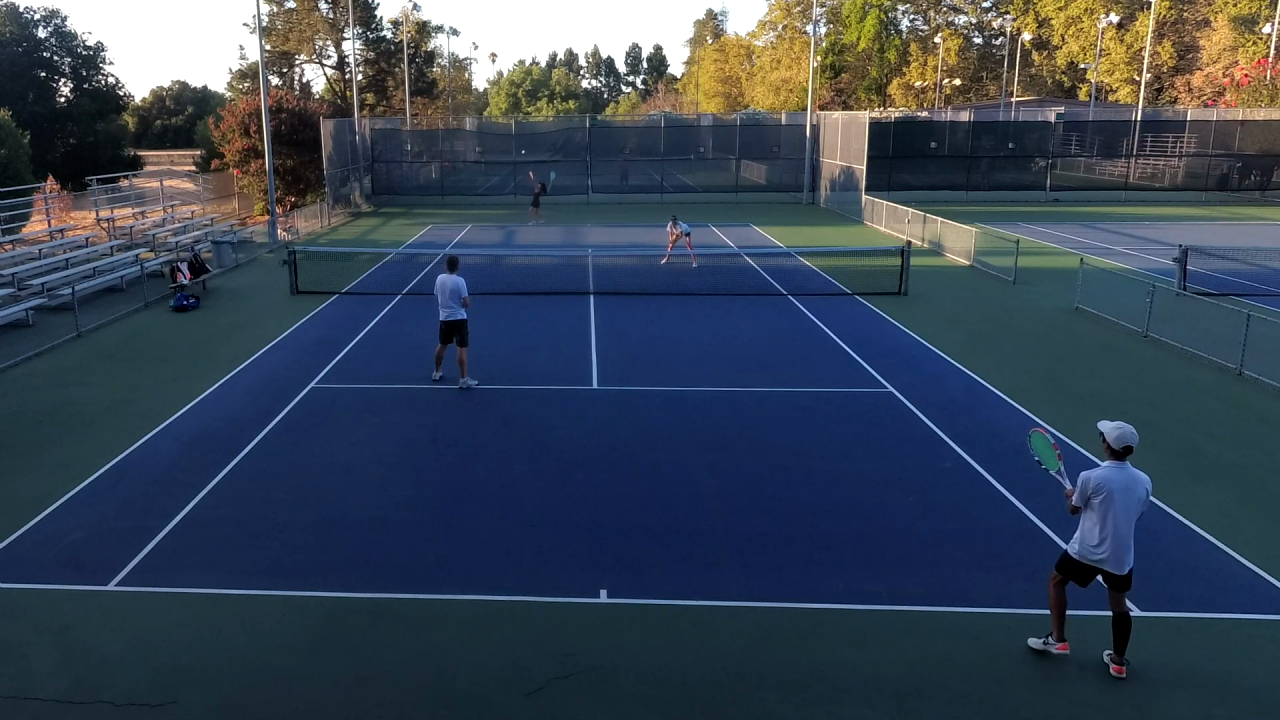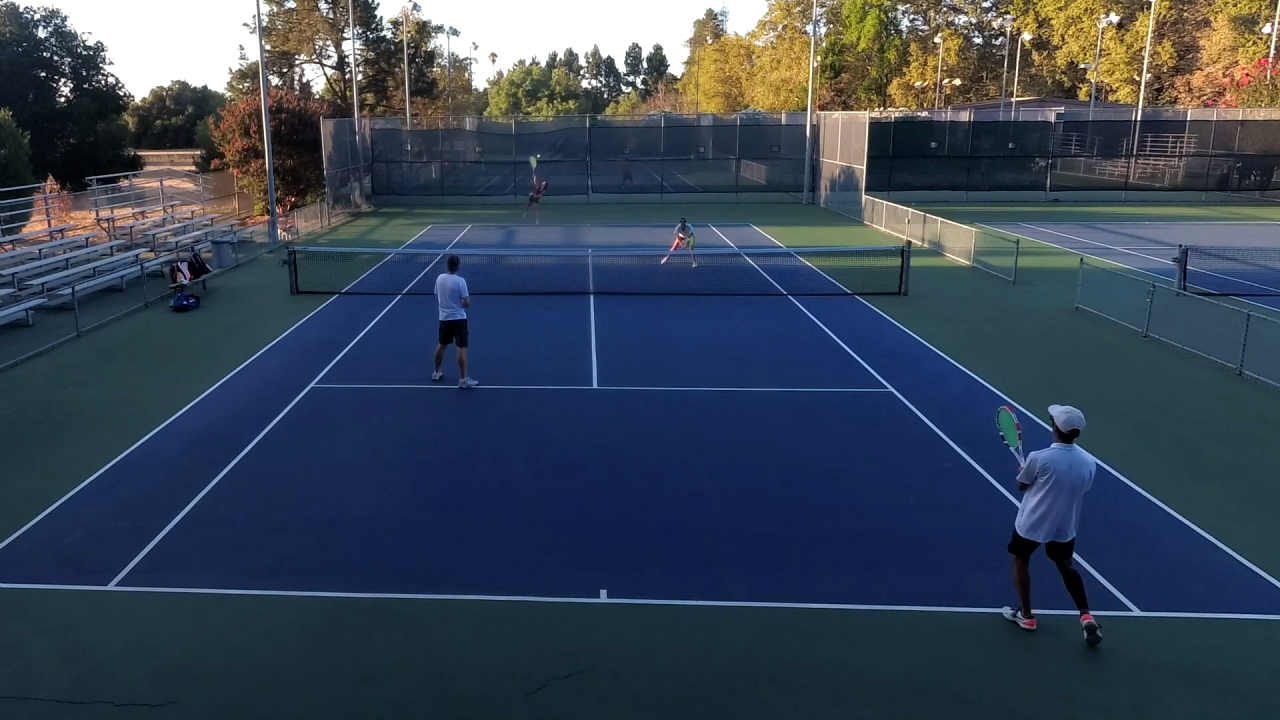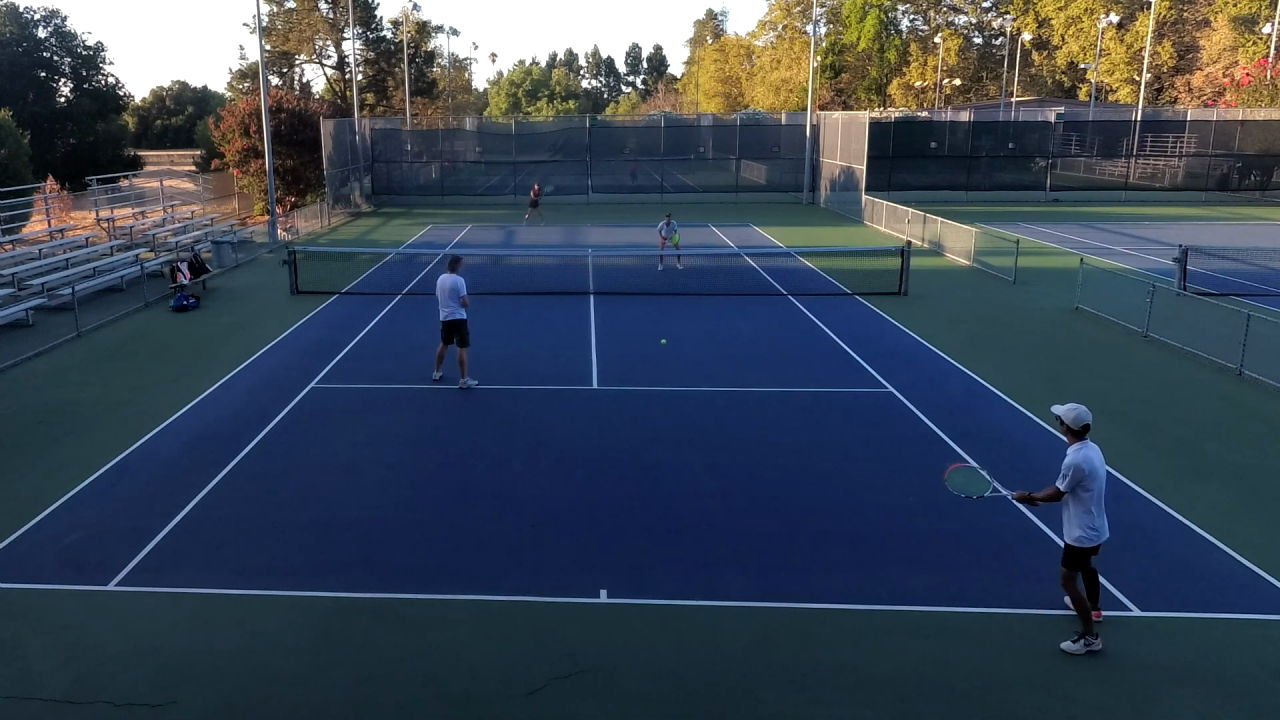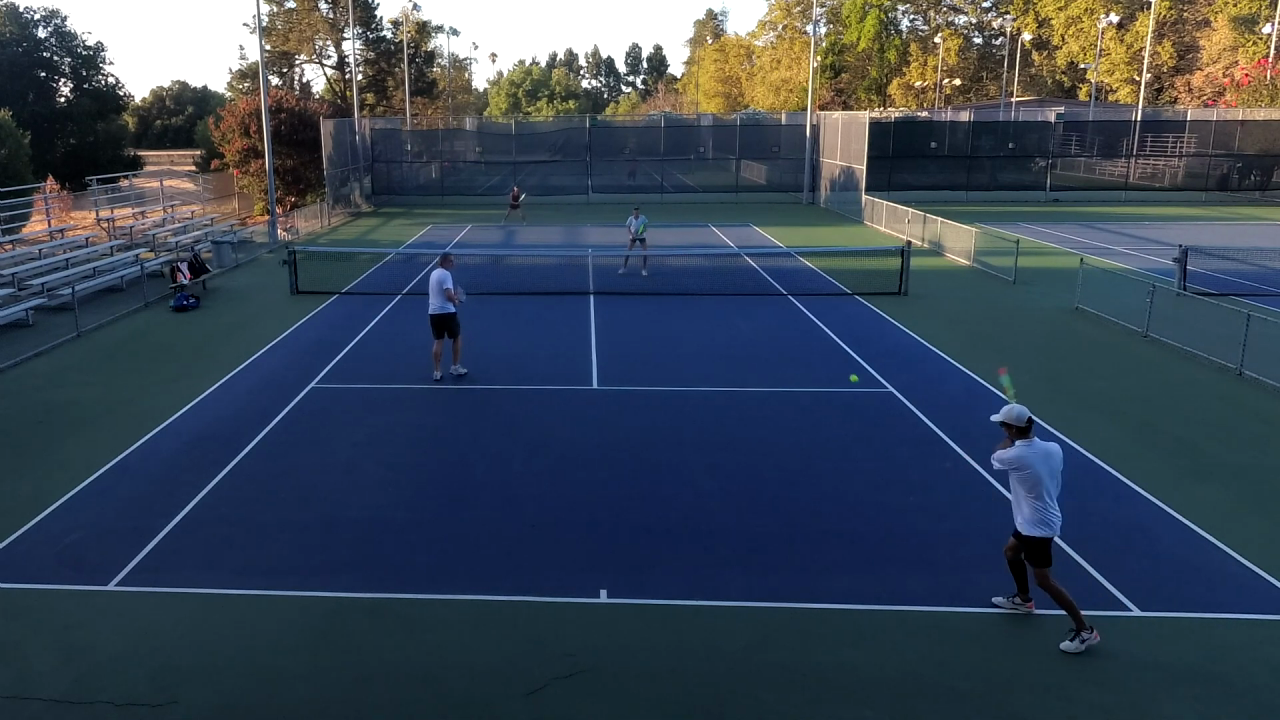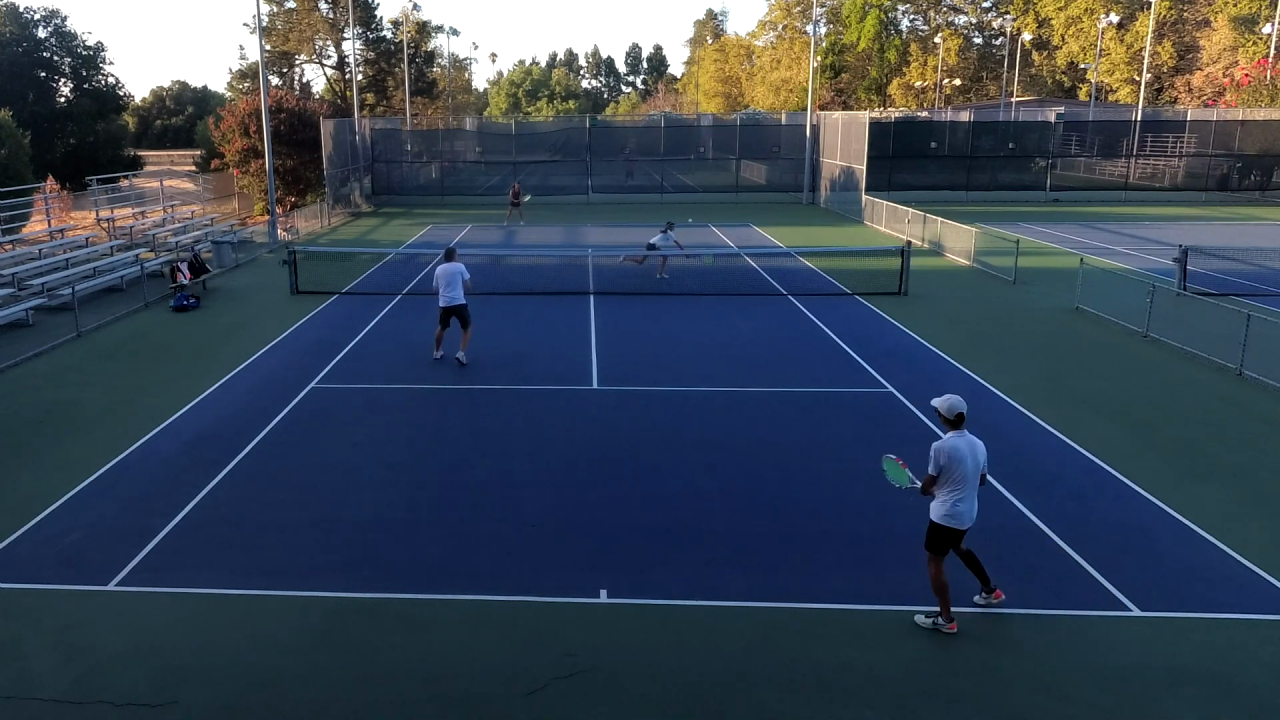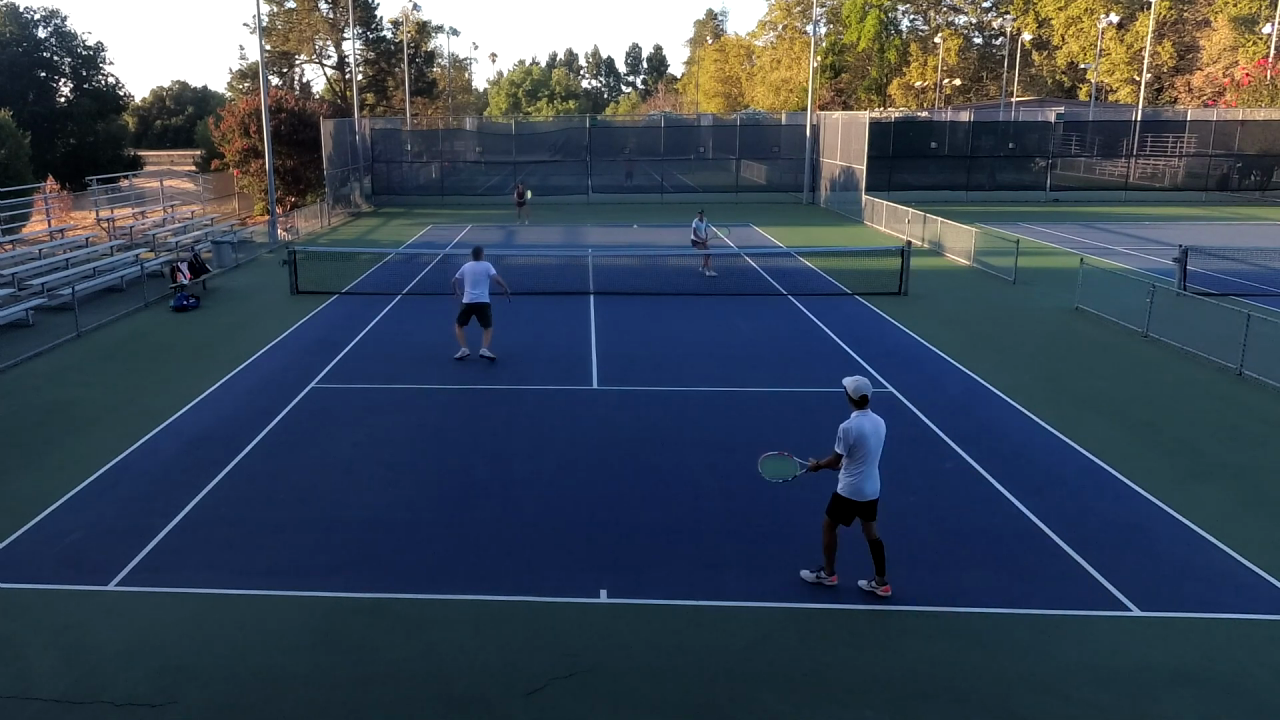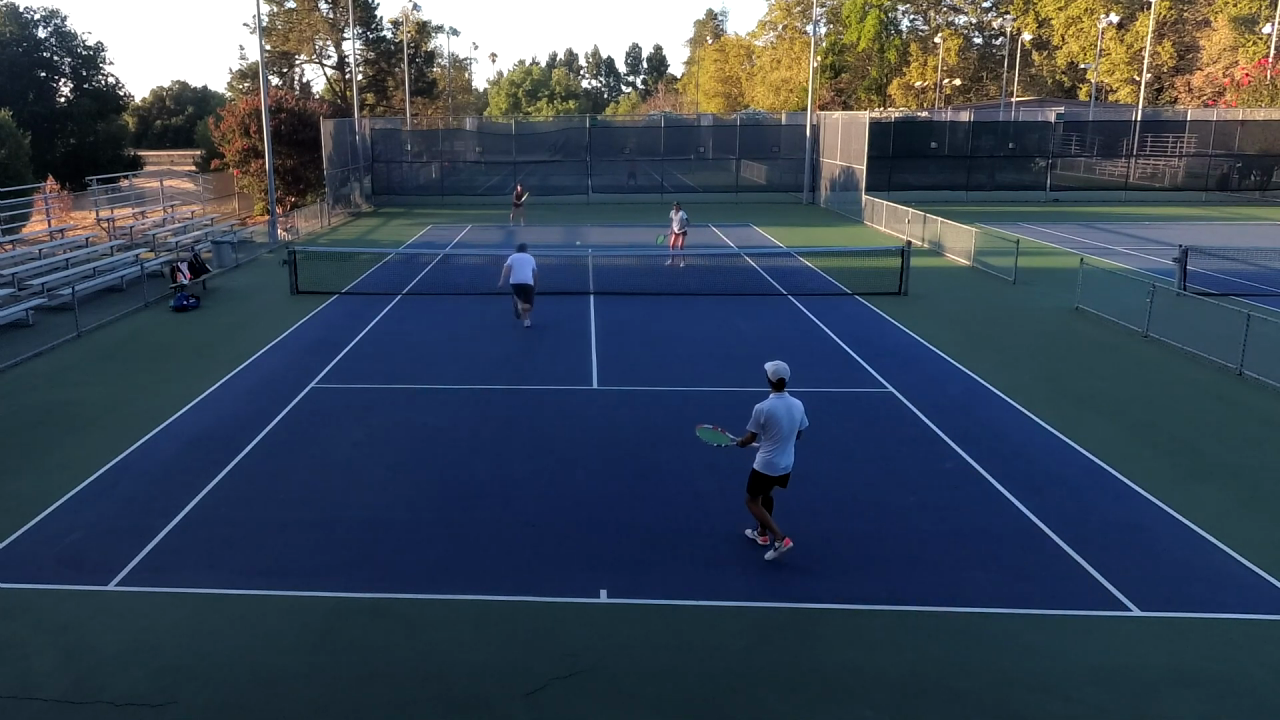
dt=0.7s
person 1, frame 1
left shoulder: (1091, 477)
right shoulder: (1144, 481)
left elbow: (1074, 509)
right elbow: (1137, 514)
left wrist: (1071, 495)
left hip: (1087, 550)
right hip: (1122, 554)
left knee: (1056, 581)
right knee: (1119, 603)
left ankle: (1058, 639)
right ankle: (1118, 661)
person 1, frame 2
left shoulder: (1038, 458)
right shoulder: (1089, 463)
left elbow: (1022, 486)
right elbow: (1080, 492)
left wrist: (1027, 475)
left hip: (1032, 524)
right hip: (1065, 527)
left knee: (1020, 562)
right knee: (1066, 566)
left ankle: (1026, 615)
right ankle: (1086, 617)
person 1, frame 3
left shoulder: (1075, 461)
right shoulder: (1091, 450)
left elbow: (1056, 494)
left wrist: (1028, 496)
right wrist: (1035, 495)
left hip: (1081, 532)
right hip: (1094, 527)
left knee: (1067, 580)
right knee: (1086, 564)
left ankle: (1090, 636)
right ankle: (1093, 608)
person 1, frame 4
left shoulder: (1011, 456)
right shoulder: (1054, 450)
left elbow: (996, 457)
left wrist: (1008, 444)
left hip: (1036, 527)
right hip: (1045, 520)
left knee: (1043, 580)
right knee: (1011, 551)
left ankle: (1084, 630)
right ankle: (1023, 599)
person 1, frame 5
left shoulder: (940, 447)
right shoulder: (978, 445)
left elbow: (926, 486)
right elbow: (981, 480)
left wrist: (929, 490)
left hip: (945, 515)
right hip: (967, 514)
left knee: (934, 563)
right knee: (959, 549)
left ankle: (945, 618)
right ankle: (991, 591)
person 1, frame 6
left shoulder: (848, 427)
right shoulder: (879, 422)
left elbow: (835, 461)
left wrist: (817, 465)
left hip: (850, 490)
right hip: (872, 489)
left knee: (828, 526)
right knee: (871, 531)
left ankle: (828, 573)
right ankle: (881, 582)
person 1, frame 7
left shoulder: (762, 408)
right shoulder: (798, 405)
left elbow: (751, 438)
right elbow: (798, 434)
left wrist: (742, 442)
left hip: (766, 465)
right hip: (786, 464)
left knee: (752, 502)
right knee: (766, 496)
left ankle: (780, 539)
right ankle: (762, 533)
